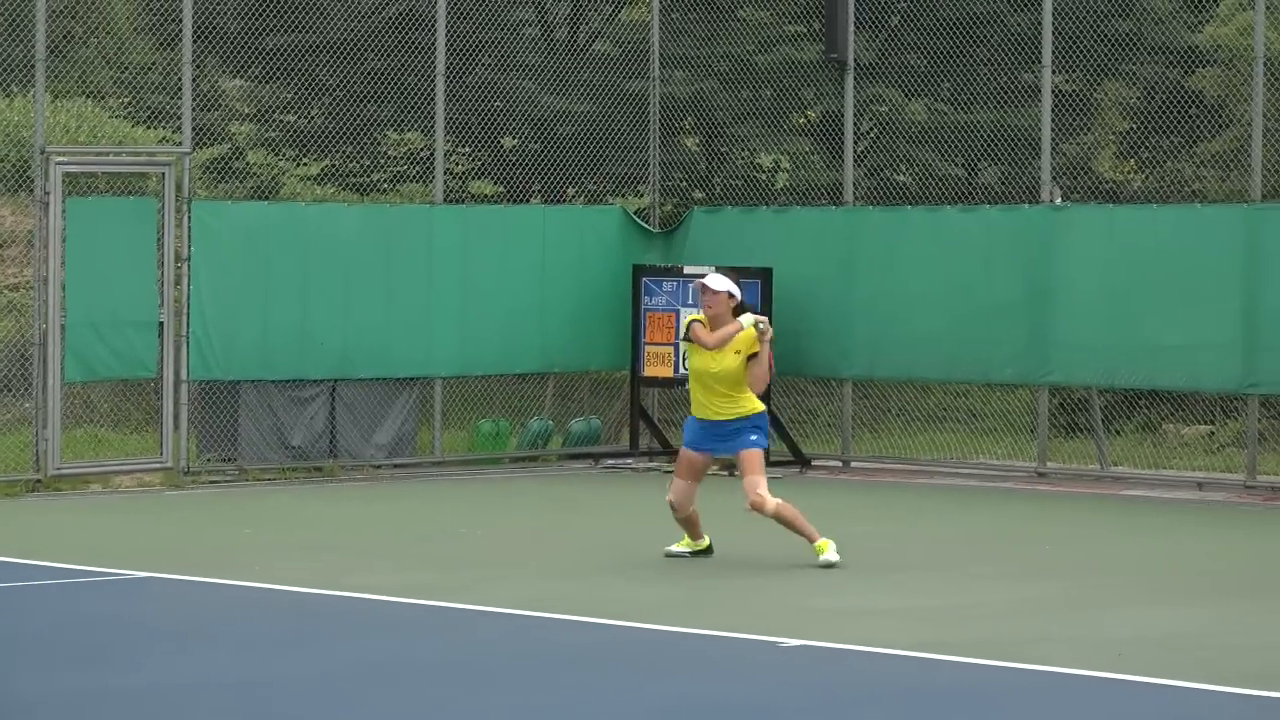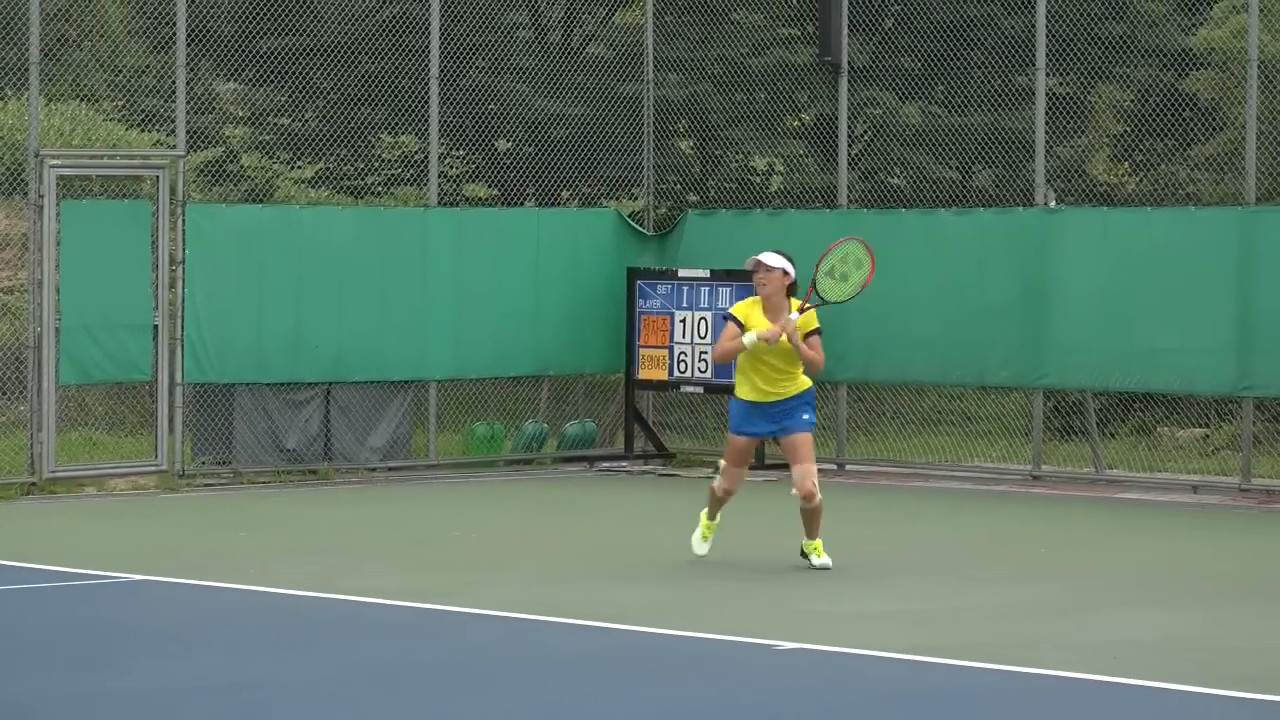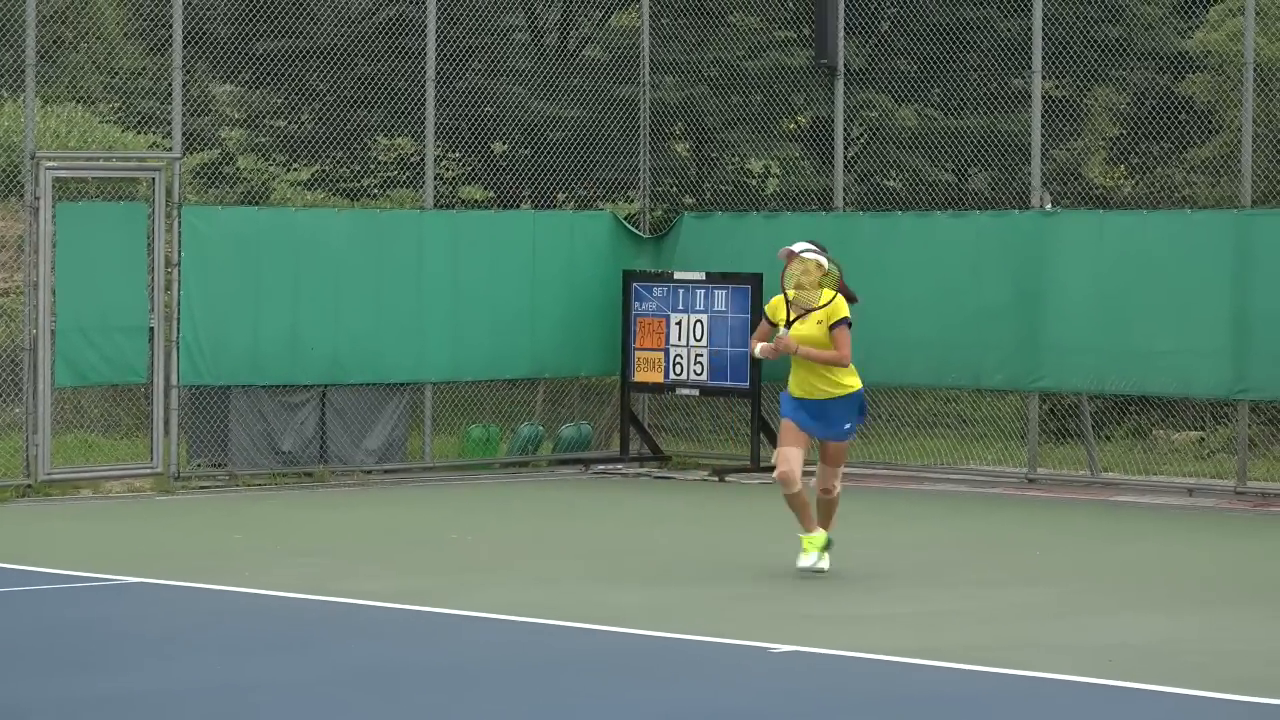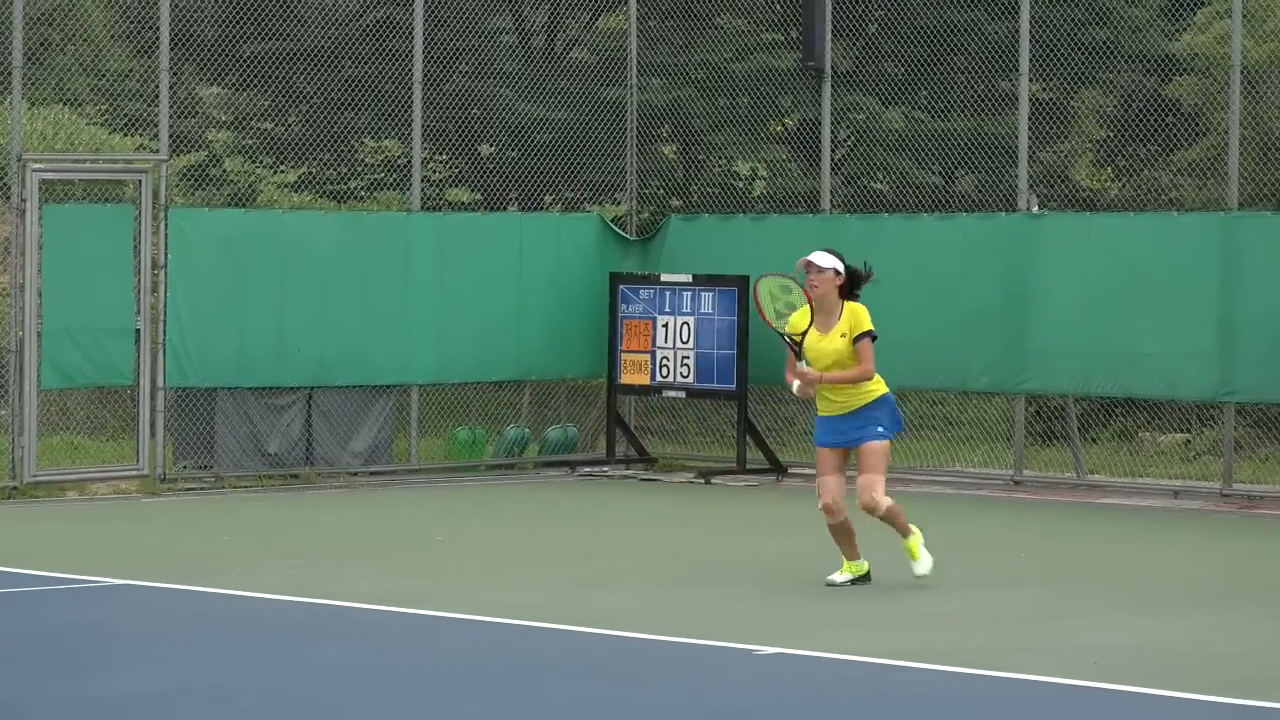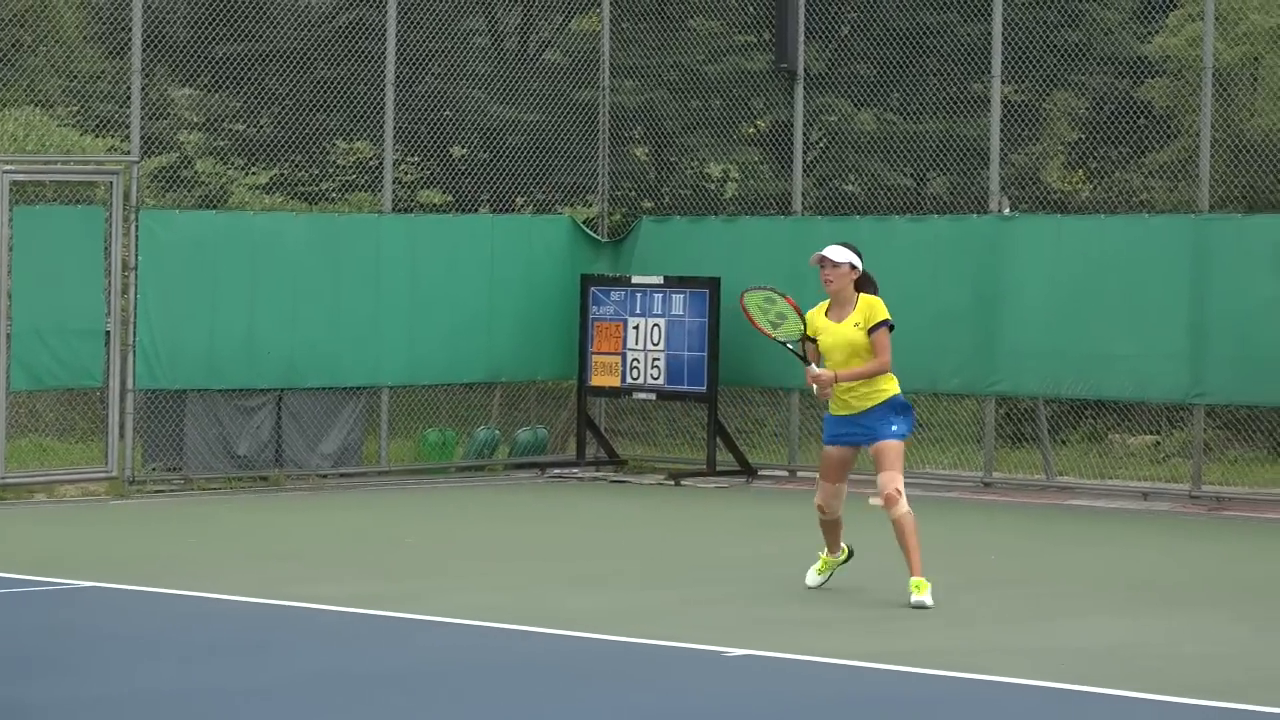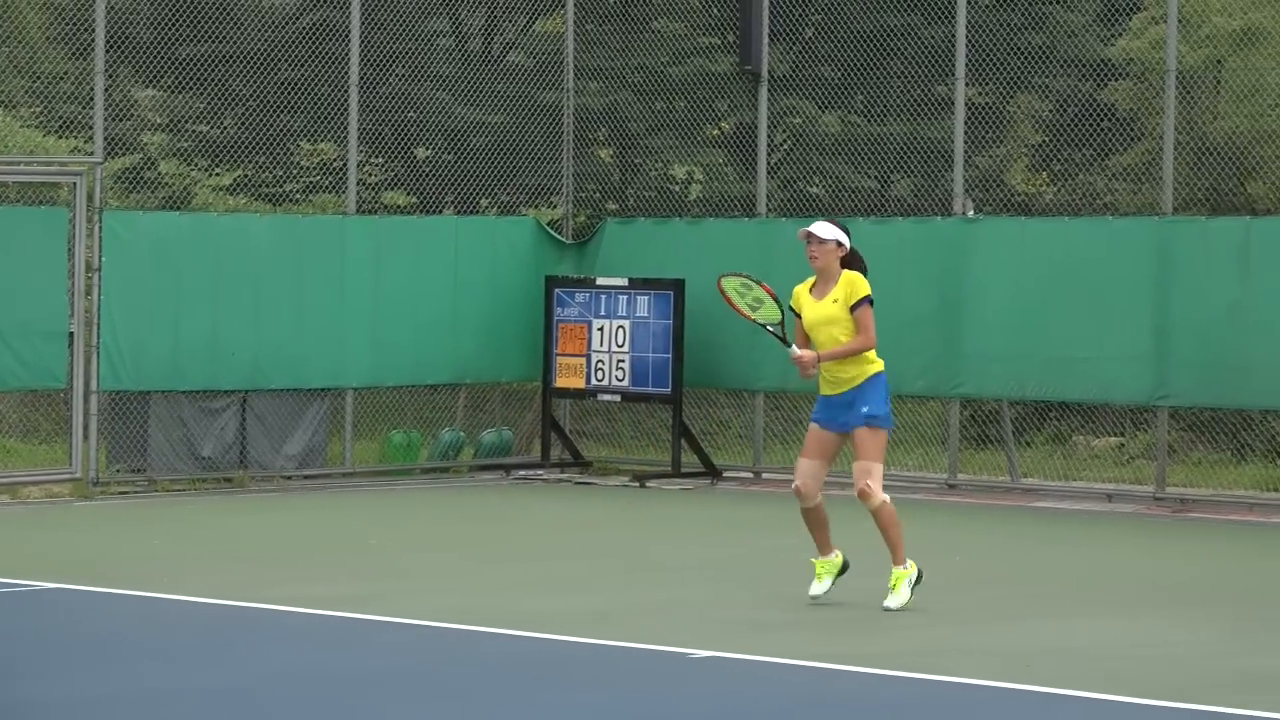
dt=0.2s
person 1, frame 1
left shoulder: (750, 340)
right shoulder: (696, 324)
left elbow: (756, 388)
right elbow: (709, 342)
left wrist: (765, 343)
right wrist: (746, 320)
left hip: (745, 422)
right hip: (702, 423)
left knee: (759, 499)
right knee: (677, 499)
left ankle: (820, 542)
right ankle: (698, 541)
person 1, frame 2
left shoulder: (804, 314)
right shoulder: (743, 311)
left elbow: (817, 366)
right elbow: (719, 353)
left wrist: (795, 341)
right wrist: (757, 337)
left hip: (793, 402)
right hip: (749, 403)
left knee: (807, 488)
right knee: (728, 483)
left ankle: (813, 543)
right ankle: (710, 518)
person 1, frame 3
left shoulder: (834, 303)
right shoulder: (778, 304)
left elbow: (843, 358)
right elbow: (754, 344)
left wrist: (796, 348)
right wrist: (767, 349)
left hip: (839, 400)
right hip: (799, 399)
left knee: (826, 486)
right knee: (786, 473)
left ankle: (821, 536)
right ankle: (811, 536)
person 1, frame 4
left shoulder: (856, 314)
right shoulder: (798, 321)
left elbow: (867, 371)
right elbow: (791, 372)
left wrist: (821, 378)
right wrist: (800, 385)
left hip: (870, 409)
right hip: (830, 417)
left knee: (871, 501)
right knee: (829, 503)
left ankle: (911, 536)
right ankle: (854, 565)
person 1, frame 5
left shoulder: (872, 305)
right shoulder: (814, 317)
left elbow: (884, 362)
right elbow: (813, 369)
left wrist: (836, 377)
right wrist: (819, 384)
left hip: (882, 408)
right hip: (840, 415)
left knee: (891, 495)
right knee: (826, 504)
left ankle: (918, 581)
right ankle: (834, 553)
person 1, frame 6
left shoulder: (854, 281)
right shoulder: (800, 293)
left elbow: (868, 340)
right elbow: (801, 348)
left wrist: (819, 356)
right wrist: (803, 362)
left hip: (866, 389)
right hip: (830, 396)
left knee: (867, 487)
right knee: (803, 486)
left ankle: (903, 570)
right ankle: (829, 560)
